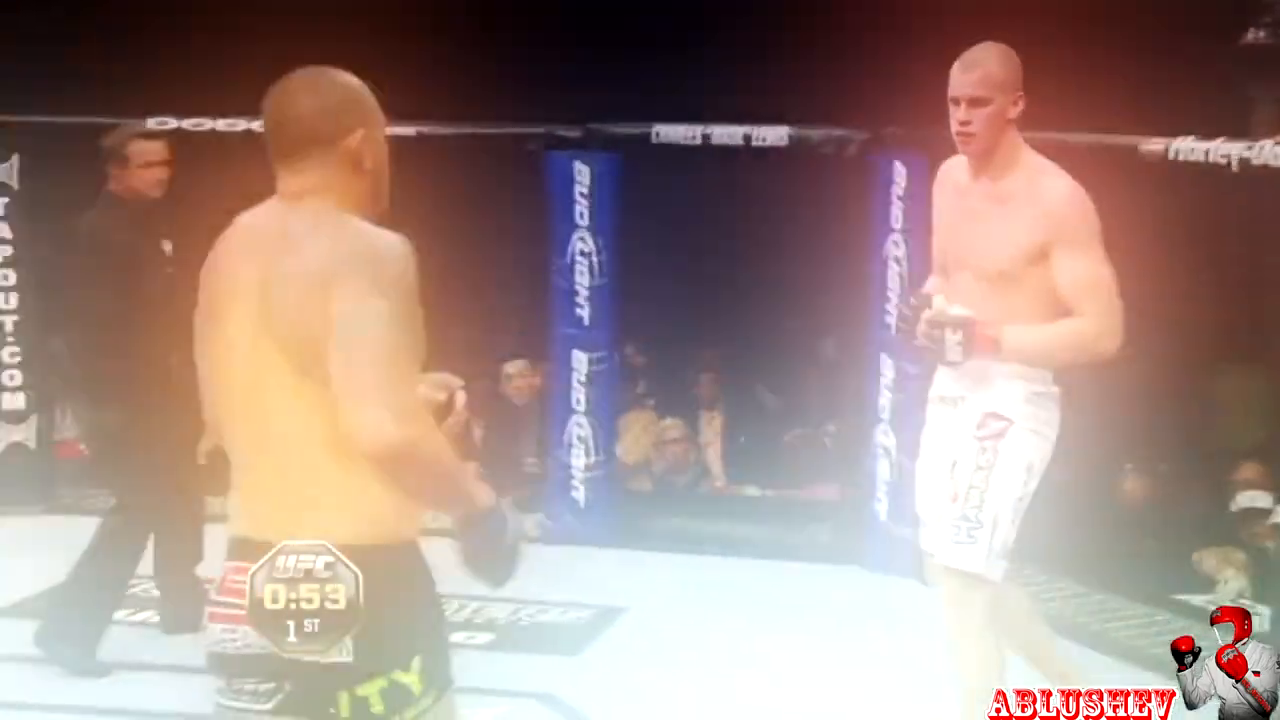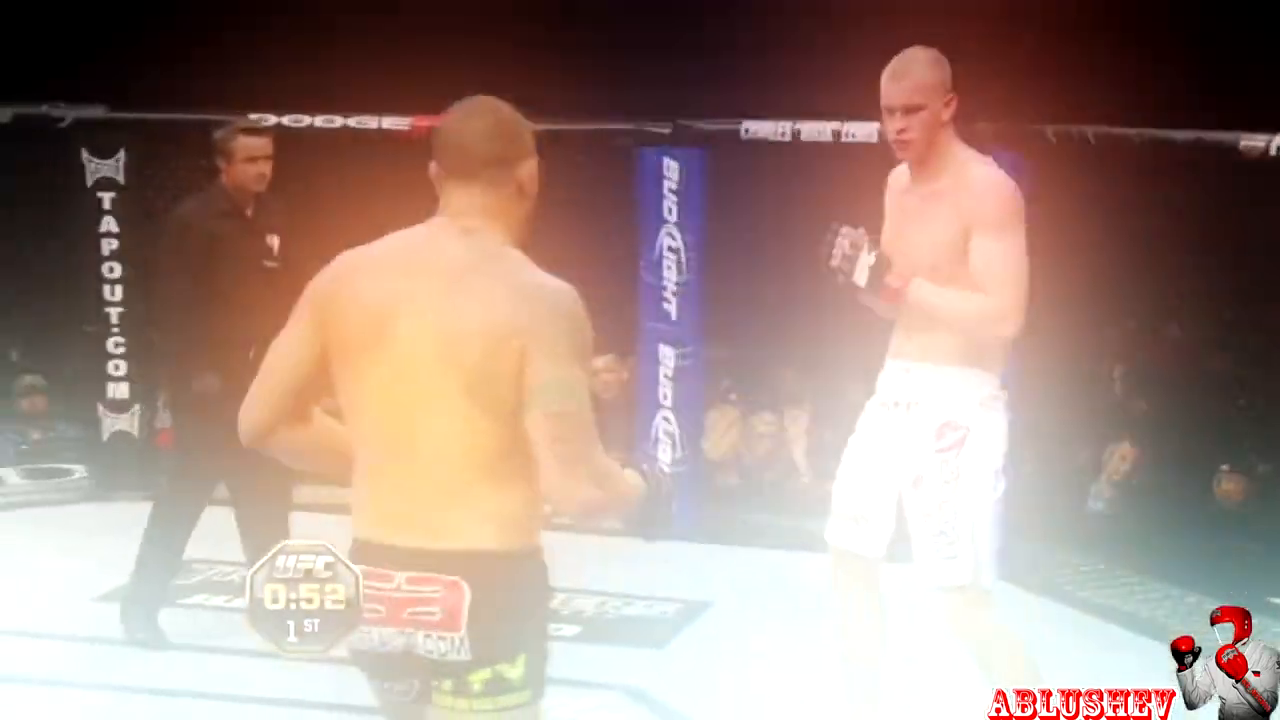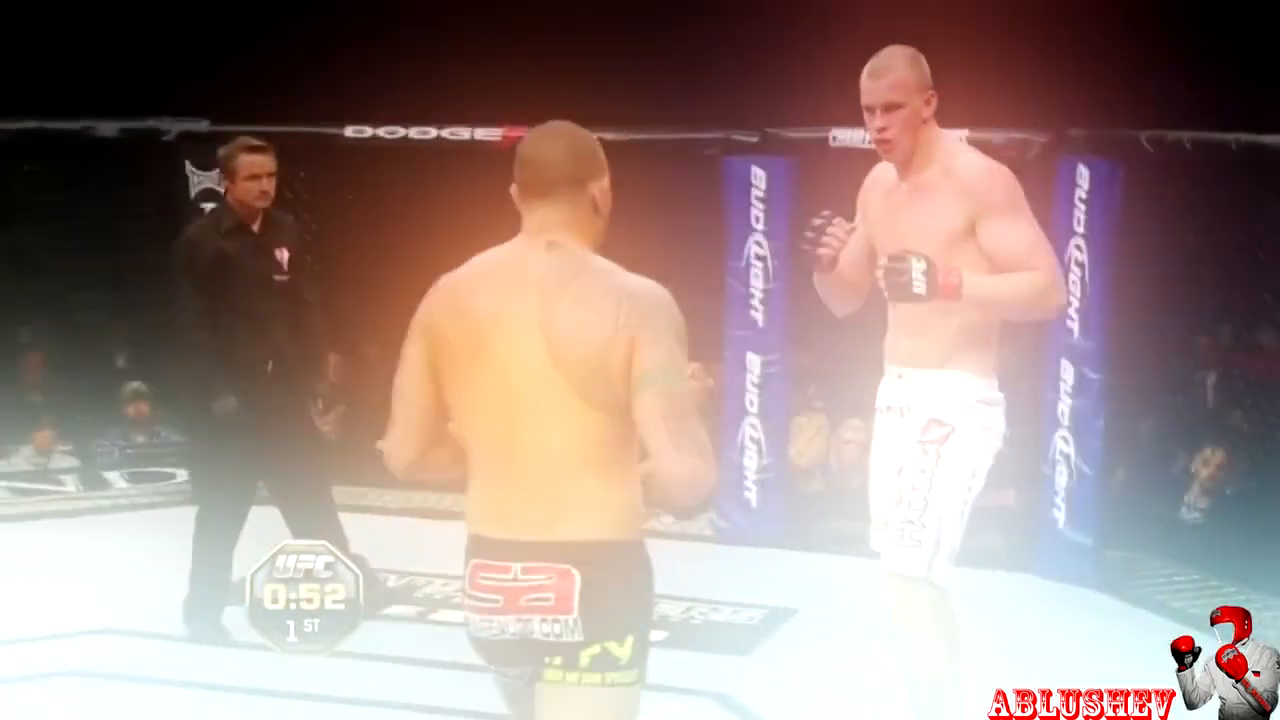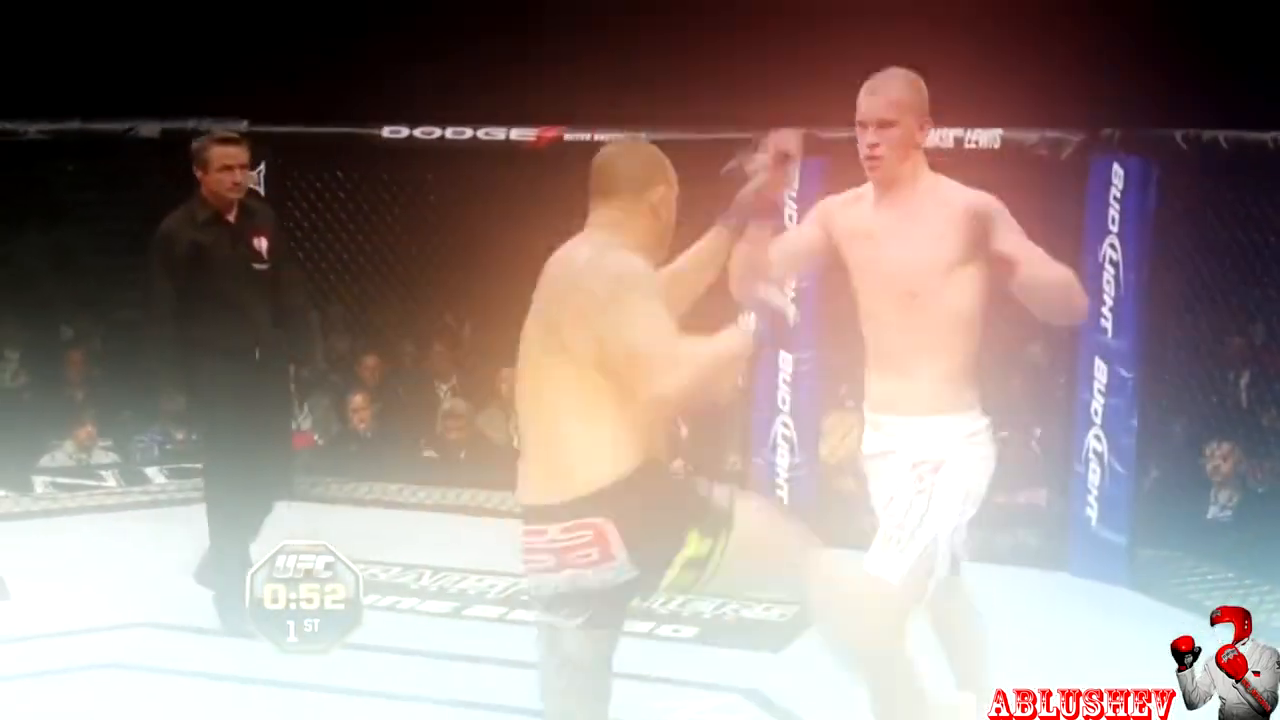
dt=0.4s
person 1, frame 1
left shoulder: (1058, 200)
right shoulder: (950, 178)
left elbow: (1103, 334)
left wrist: (993, 338)
right wrist: (928, 306)
left hip: (1013, 402)
right hip: (950, 390)
left knee: (962, 593)
right knee: (954, 571)
person 1, frame 2
left shoulder: (989, 192)
right shoulder: (898, 184)
left elbow: (1004, 318)
left wrist: (900, 289)
right wrist: (868, 278)
left hip: (960, 403)
right hip: (893, 393)
left knee: (963, 602)
right knee: (848, 557)
person 1, frame 3
left shoulder: (982, 179)
right shoulder: (876, 186)
left elbow: (1047, 292)
right elbow: (848, 299)
left wrist: (947, 283)
right wrist: (828, 267)
left hip: (958, 404)
right hip: (896, 396)
left knee: (913, 588)
right knee: (908, 579)
person 1, frame 4
left shoulder: (968, 213)
right shoulder: (842, 213)
left elbow: (1070, 305)
right elbow: (749, 277)
left wrist: (1008, 258)
left hip: (946, 445)
right hip: (881, 434)
left knee: (874, 626)
right knee: (940, 588)
person 2, frame 1
left shoulder: (229, 253)
right shoulder: (364, 255)
right elbow: (386, 430)
right wrist: (474, 498)
left hip: (250, 585)
right hip: (362, 585)
person 2, frame 2
left shoulder: (349, 276)
right shoulder: (542, 303)
left elbow: (261, 423)
right elbow: (579, 491)
right wrist: (636, 490)
left hip: (379, 588)
right hip: (489, 596)
person 2, frame 3
left shoulder: (446, 300)
right shoulder: (633, 304)
left elbow: (406, 457)
right elbow: (688, 478)
right wrist: (657, 476)
left hip: (493, 580)
right hip: (594, 580)
person 2, frame 4
left shoulder: (574, 268)
right shoulder: (610, 273)
left elbow: (655, 304)
right elbow: (673, 382)
left wrist: (733, 224)
right wrist: (750, 332)
left hip: (555, 541)
right hip: (631, 513)
right knee: (802, 562)
person 3, frame 1
left shoulder: (151, 224)
right shoulder: (98, 232)
right elbow: (85, 322)
left wrist: (181, 379)
right wrist: (99, 398)
left hip: (162, 385)
right hip: (121, 391)
left knee: (178, 499)
right knee: (141, 505)
left ankle: (183, 602)
right ankle: (69, 627)
person 3, frame 2
left shoulder: (269, 220)
right shoulder: (193, 220)
right elbow: (172, 303)
right wrist: (192, 370)
left hip: (256, 371)
right hip: (206, 374)
left knee: (266, 488)
right knee: (188, 487)
right ankle: (141, 602)
person 3, frame 3
left shoulder: (285, 232)
right shoulder: (201, 241)
left elbow: (305, 310)
right elbow: (192, 326)
left wrist: (317, 378)
right wrist: (211, 391)
left hip: (282, 384)
right hip: (229, 389)
left knee: (308, 490)
right knee: (223, 499)
right ankle: (203, 606)
person 3, frame 4
left shoulder: (264, 221)
right shoulder: (178, 232)
left elbow: (289, 294)
right elbow: (166, 315)
left wrist: (302, 354)
right wrist: (177, 379)
left hip: (264, 367)
right hip: (213, 373)
left knee: (267, 473)
right knee: (231, 482)
left ankle: (223, 563)
right ankle: (235, 592)
